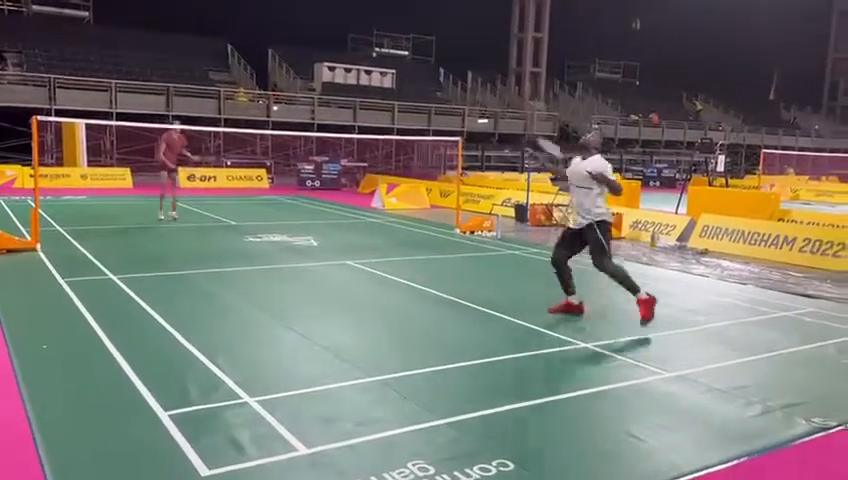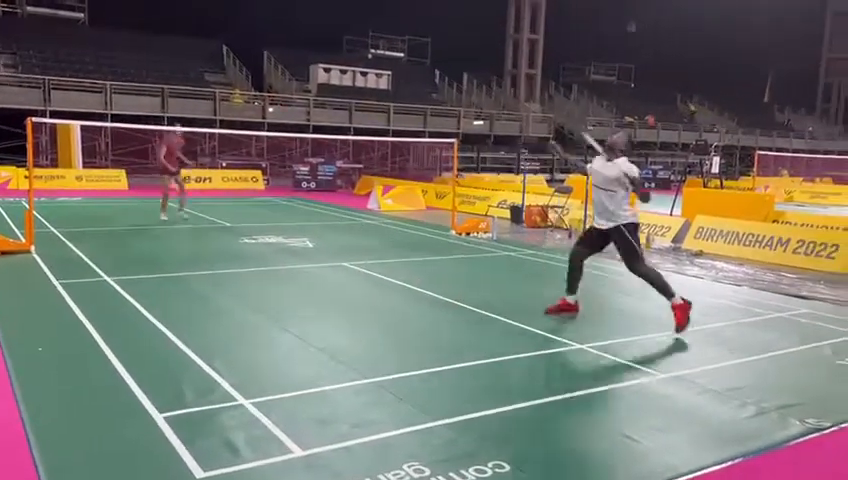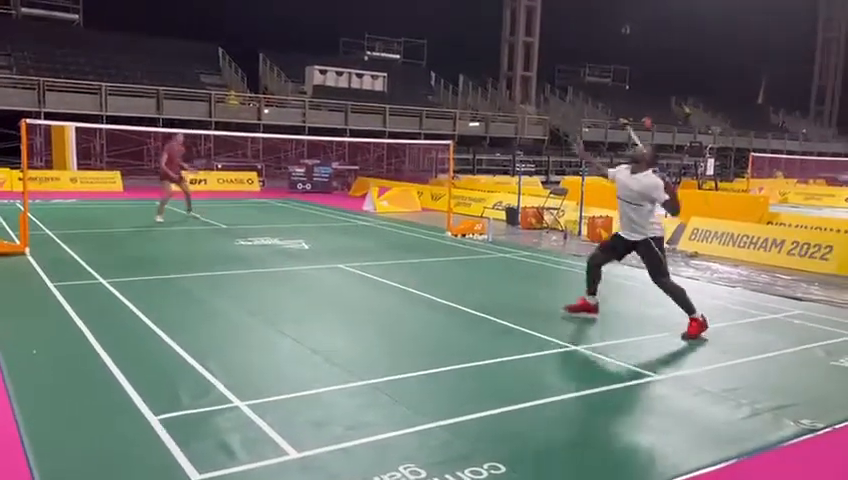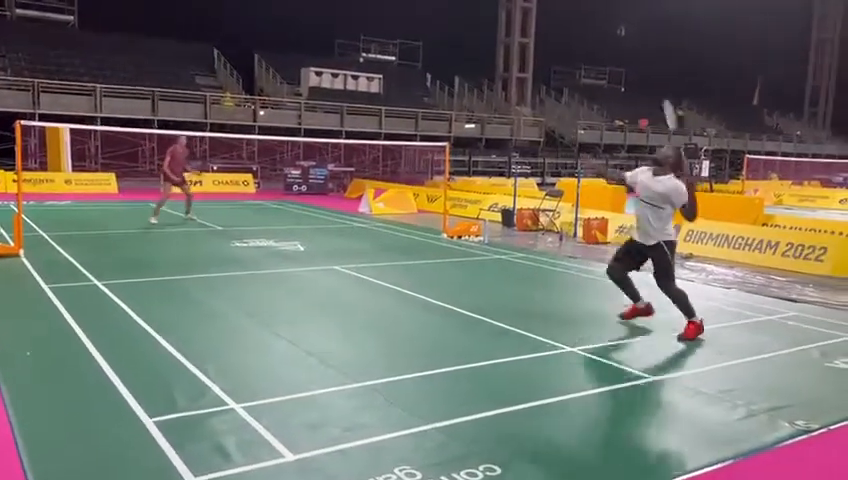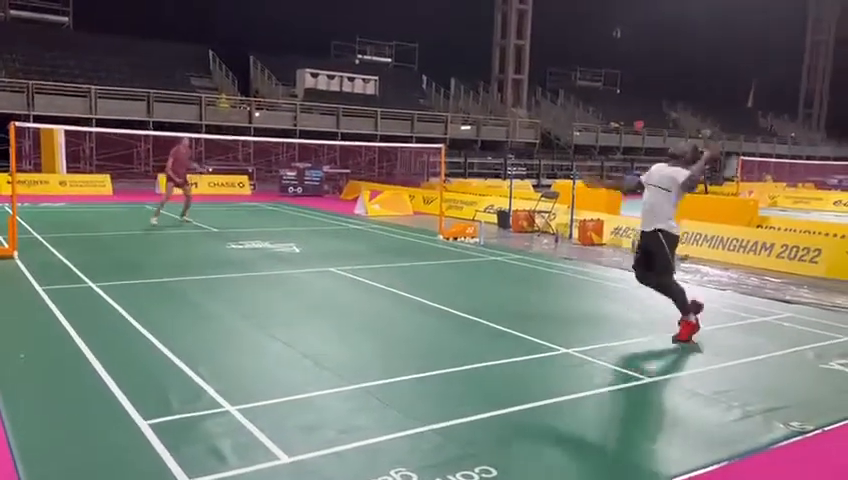
dt=0.1s
person 1, frame 1
left shoulder: (599, 164)
right shoulder: (576, 161)
left elbow: (617, 191)
right elbow: (567, 175)
left wrist: (603, 179)
right wrist: (550, 168)
left hip: (597, 221)
right hip: (578, 222)
left knee: (602, 264)
right knee: (557, 258)
left ankle: (643, 299)
right ankle: (572, 302)
person 1, frame 2
left shoulder: (626, 167)
right shoulder: (598, 160)
left elbow: (645, 197)
right elbow: (587, 170)
left wrist: (636, 182)
left hip: (623, 223)
right hip: (601, 223)
left knee: (637, 266)
right knee: (575, 255)
left ankle: (678, 304)
right ankle: (569, 301)
person 1, frame 3
left shoulder: (652, 182)
right shoulder: (622, 170)
left elbow: (674, 211)
right elbow: (604, 171)
left wrist: (671, 192)
right wrist: (586, 158)
left hip: (649, 236)
right hip: (626, 234)
left knee: (661, 280)
right knee: (594, 261)
left ankle: (697, 319)
right ankle: (590, 301)
person 1, frame 4
left shoulder: (674, 185)
right shoulder: (641, 173)
left elbow: (691, 215)
right elbow: (621, 178)
left wrist: (691, 191)
left hip: (661, 240)
right hip: (640, 238)
left knee: (666, 285)
right knee: (614, 270)
left ankle: (694, 322)
right ankle: (640, 305)
person 1, frame 5
left shoulder: (682, 174)
right shoulder: (657, 169)
left elbow: (688, 185)
right elbow: (633, 184)
left wrist: (704, 159)
right wrist: (603, 183)
left hip: (663, 232)
right hip: (649, 231)
left knee: (664, 279)
right knee: (643, 276)
left ankle: (689, 319)
right ankle: (688, 305)
